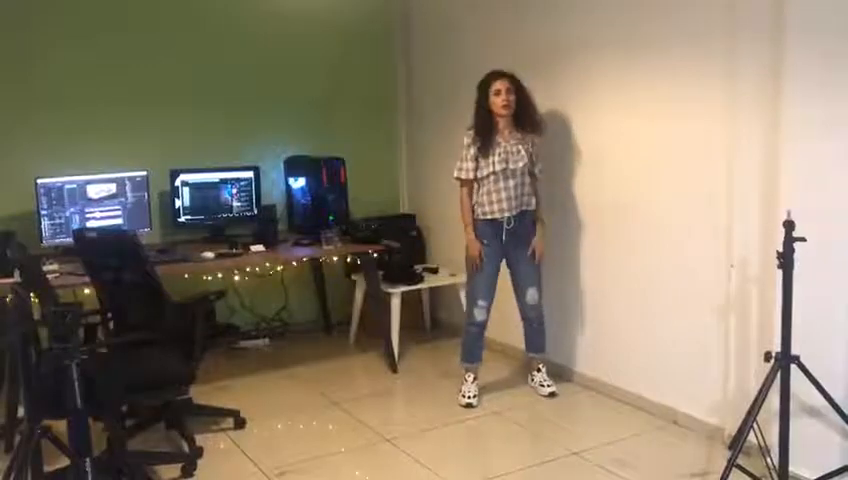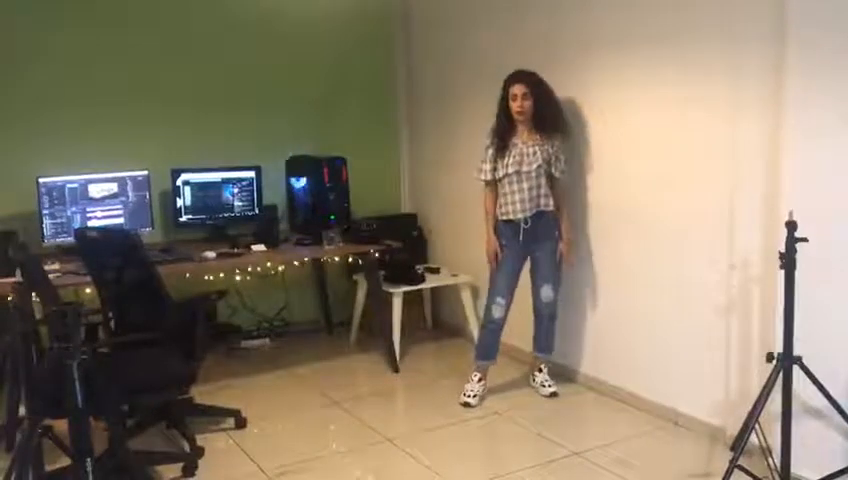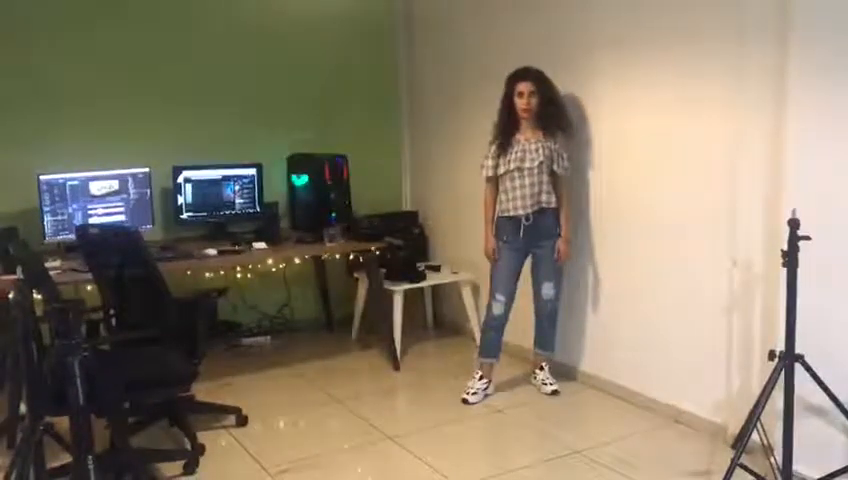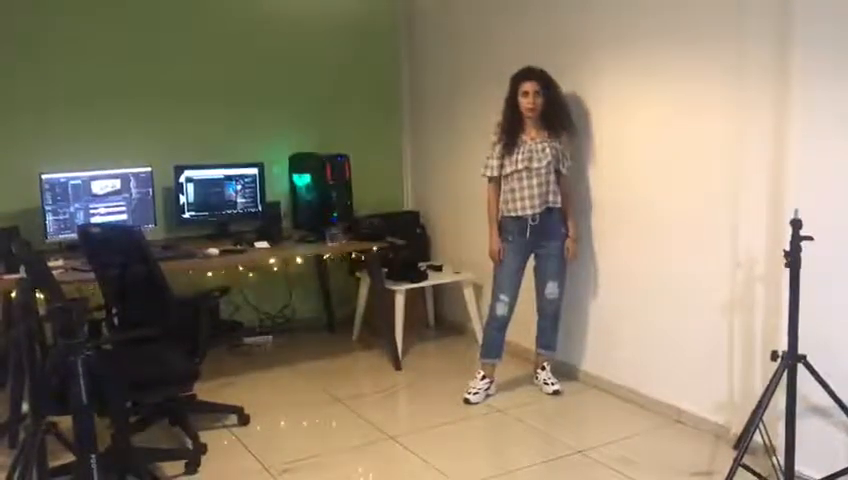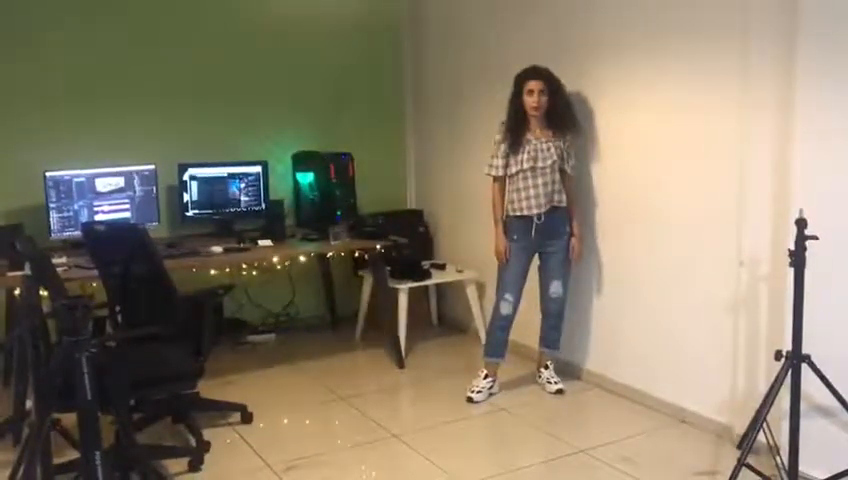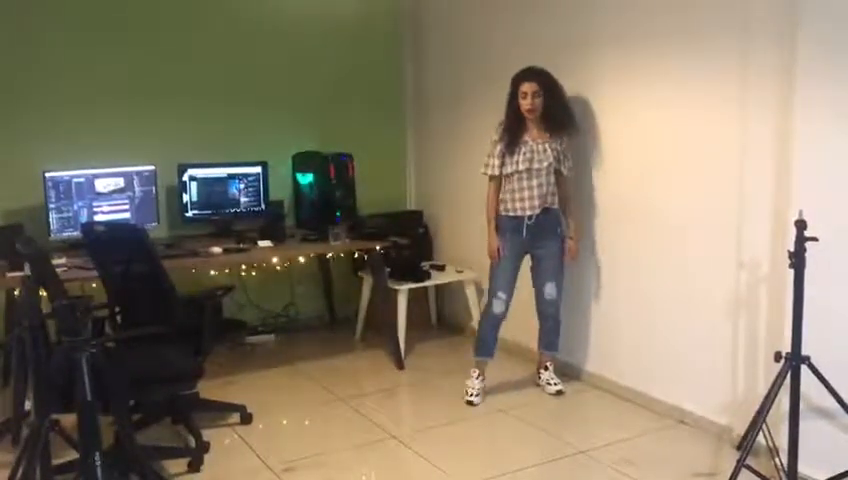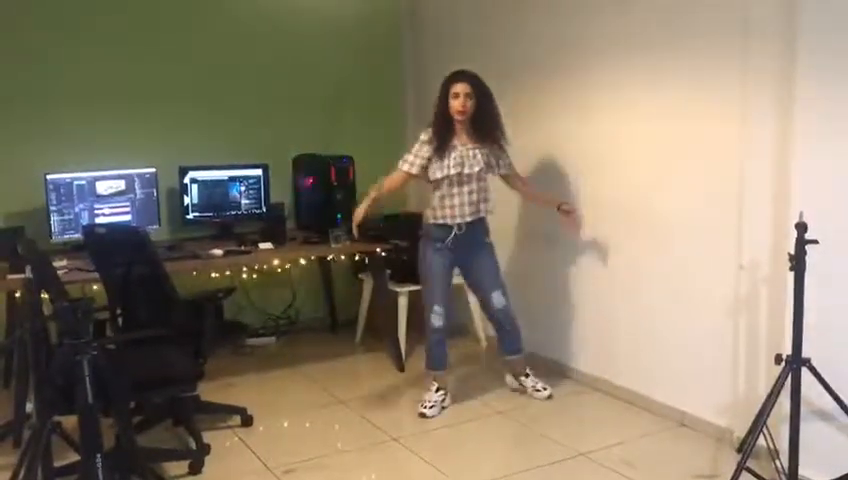
dt=0.7s
person 1, frame 1
left shoulder: (528, 139)
right shoulder: (475, 139)
left elbow: (533, 188)
right elbow: (465, 190)
left wrist: (540, 229)
right wrist: (470, 235)
left hip: (522, 229)
right hip: (487, 230)
left knee: (532, 303)
right knee: (479, 307)
left ankle: (537, 370)
right ankle: (470, 378)
person 1, frame 2
left shoulder: (551, 141)
right shoulder: (498, 143)
left elbow: (558, 191)
right elbow: (490, 192)
left wrist: (565, 235)
right wrist: (490, 235)
left hip: (545, 229)
right hip: (509, 231)
left knee: (546, 304)
right knee: (497, 306)
left ankle: (540, 371)
right ankle: (479, 377)
person 1, frame 3
left shoulder: (553, 139)
right shoulder: (501, 140)
left elbow: (561, 190)
right elbow: (491, 189)
left wrist: (564, 234)
right wrist: (488, 233)
left hip: (545, 227)
right hip: (510, 228)
left knee: (547, 301)
right knee: (498, 303)
left ankle: (541, 368)
right ankle: (484, 376)
person 1, frame 4
left shoulder: (557, 139)
right shoulder: (504, 139)
left elbow: (563, 187)
right elbow: (493, 188)
left wrist: (571, 231)
right wrist: (493, 233)
left hip: (551, 228)
right hip: (514, 228)
left knee: (550, 301)
right knee: (502, 303)
left ankle: (543, 368)
right ankle: (486, 376)
person 1, frame 5
left shoulder: (561, 138)
right shoulder: (508, 138)
left elbow: (568, 185)
right elbow: (497, 187)
left wrist: (576, 229)
right wrist: (499, 233)
left hip: (556, 226)
right hip: (519, 227)
left knee: (554, 300)
right knee: (506, 302)
left ankle: (545, 367)
right ankle: (489, 375)
person 1, frame 6
left shoulder: (558, 138)
right shoulder: (505, 137)
left elbow: (563, 187)
right elbow: (493, 186)
left wrist: (571, 230)
right wrist: (491, 231)
left hip: (548, 227)
right hip: (511, 227)
left knee: (550, 301)
right knee: (497, 302)
left ankle: (545, 369)
right ankle: (478, 374)
person 1, frame 7
left shoulder: (489, 144)
right shoulder: (432, 140)
left elbow: (516, 180)
right elbow: (400, 176)
left wrist: (556, 205)
right wrist: (367, 200)
left hip: (475, 236)
right hip: (438, 237)
left knee: (500, 307)
right knee: (436, 315)
left ankle: (519, 373)
right ankle: (438, 387)
